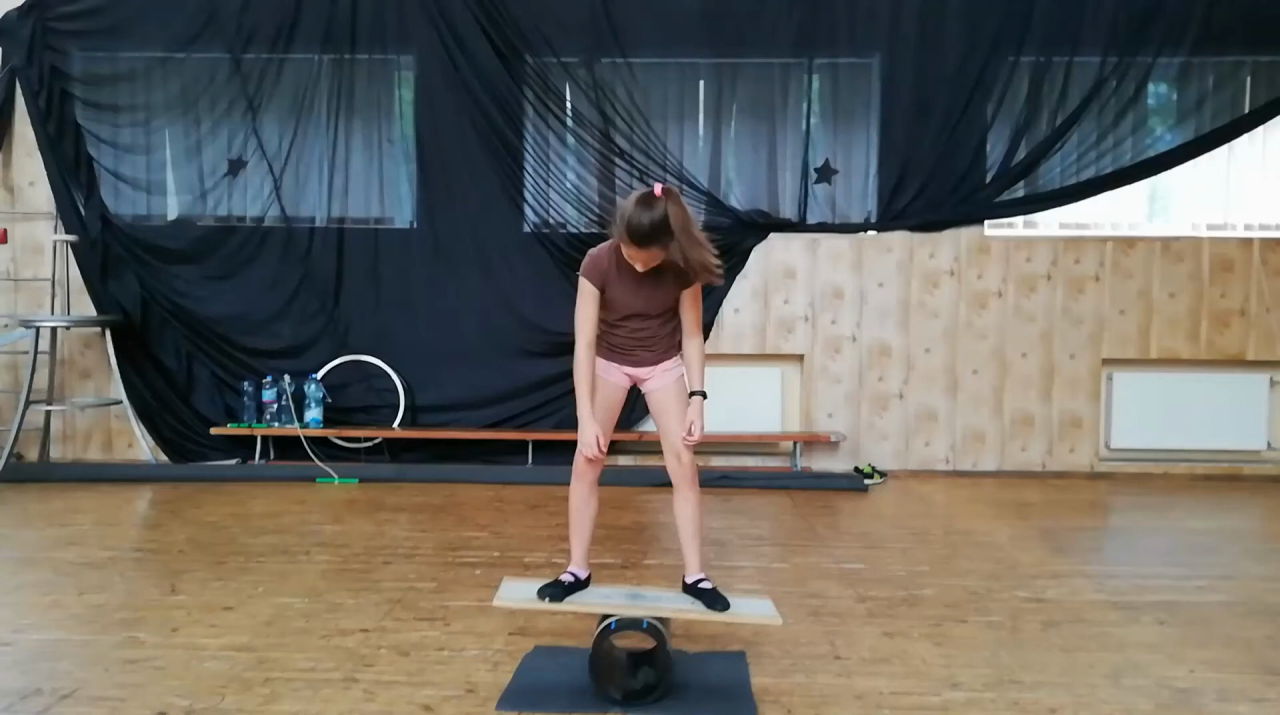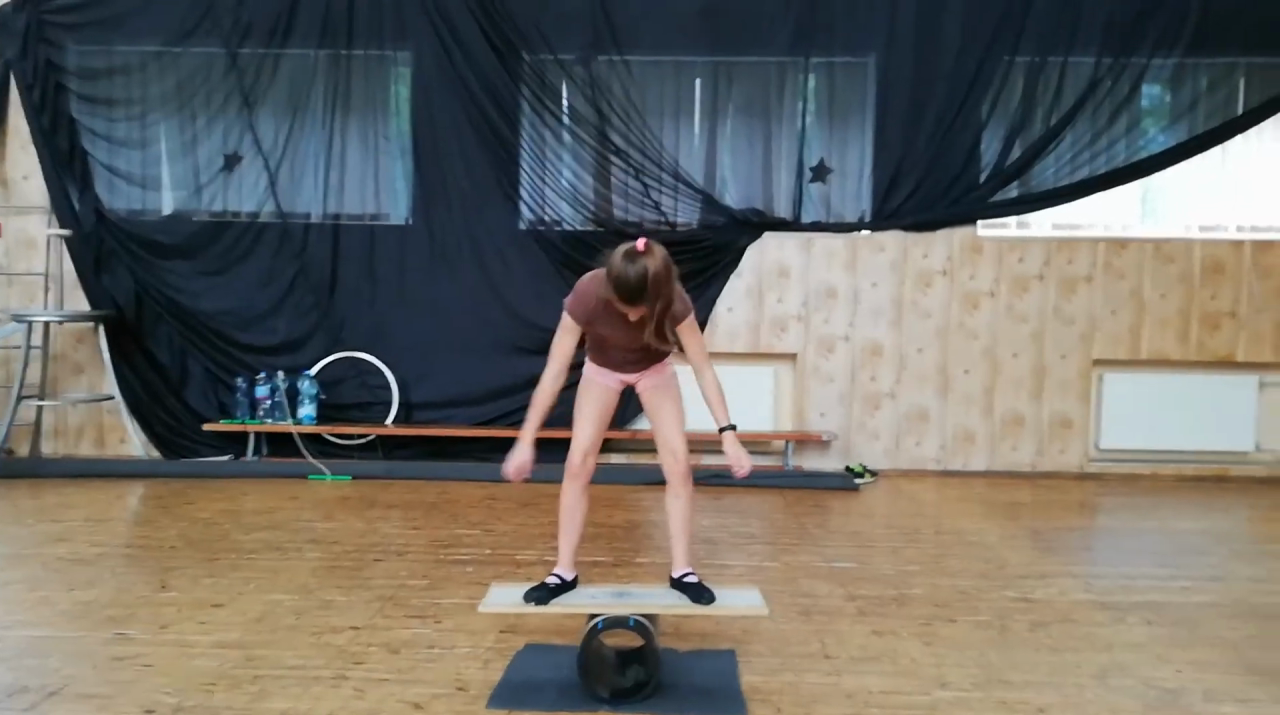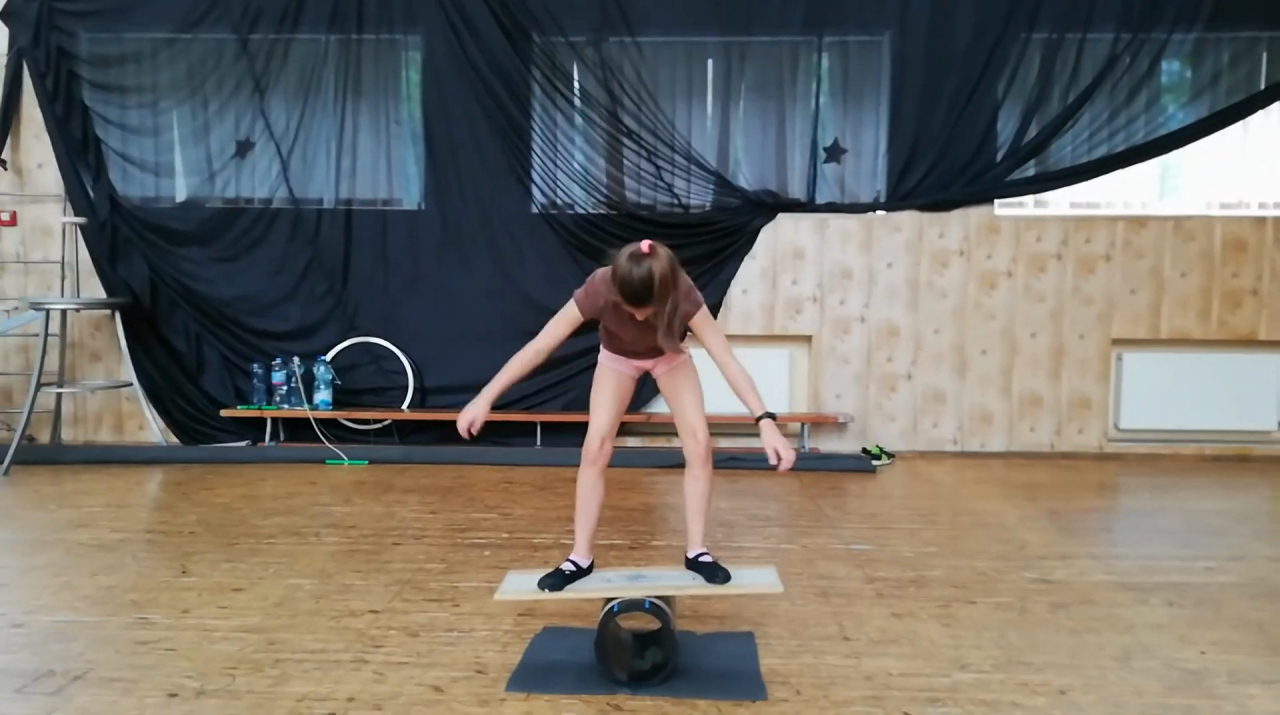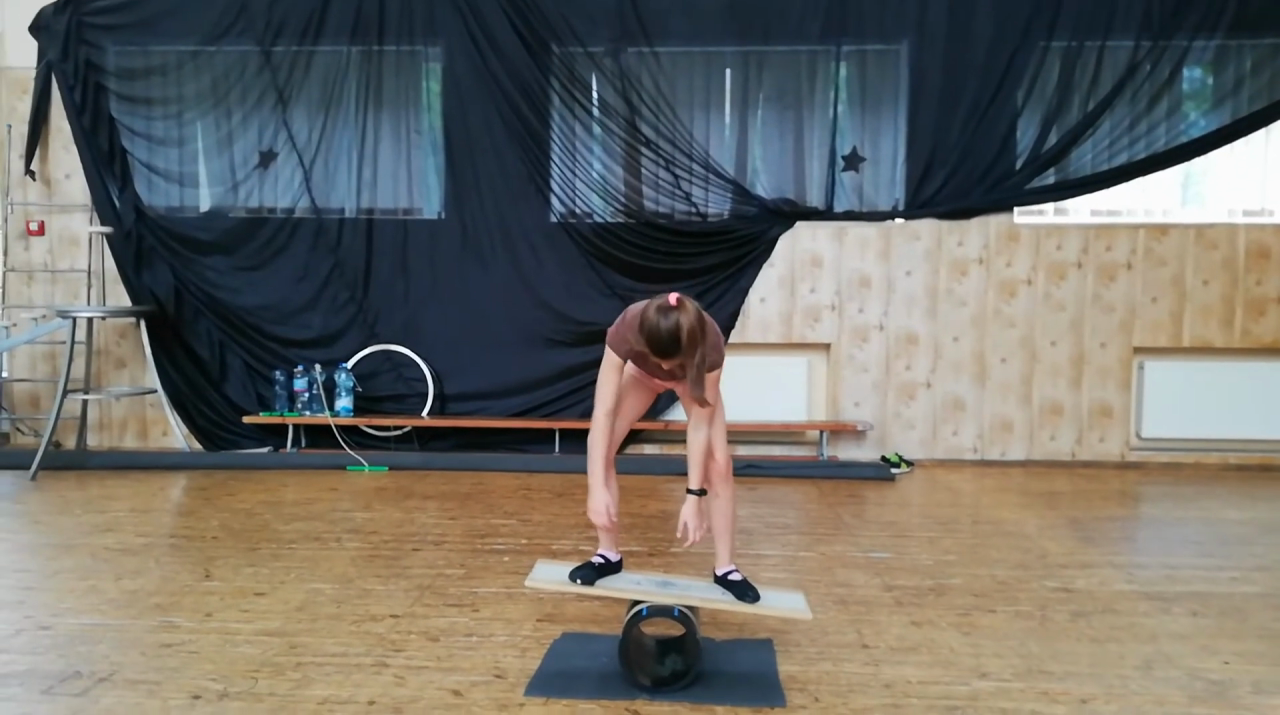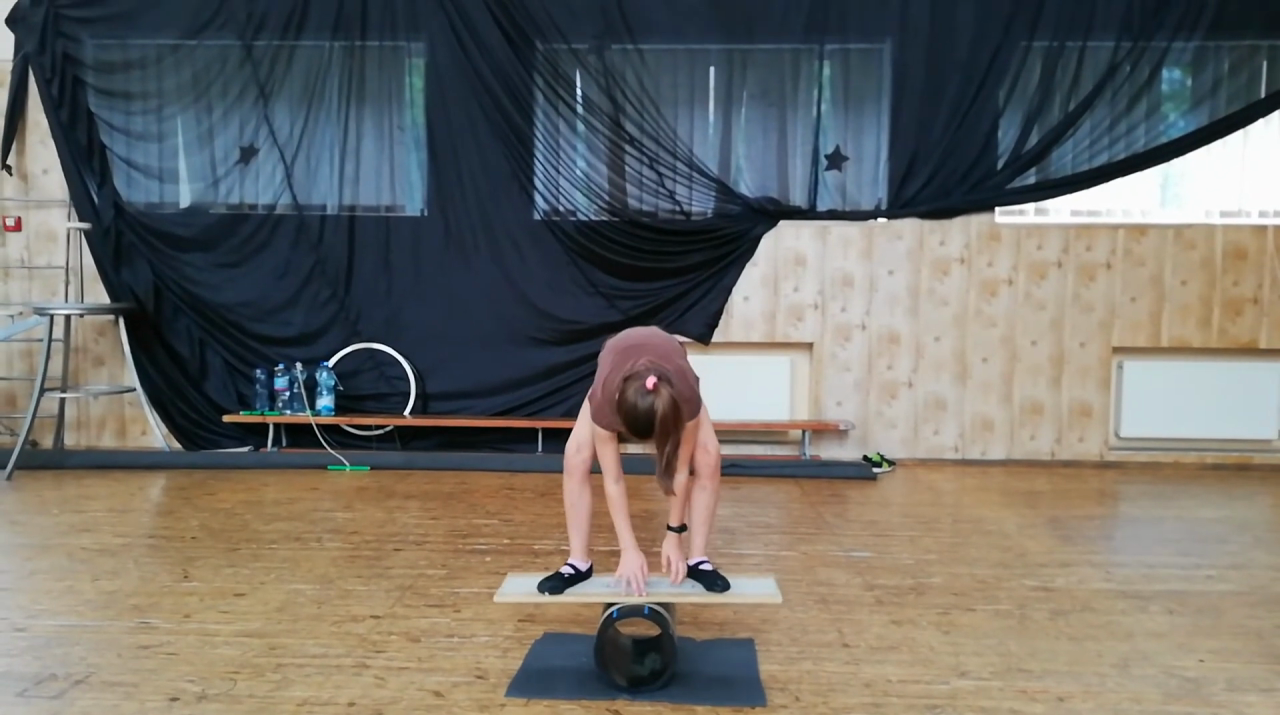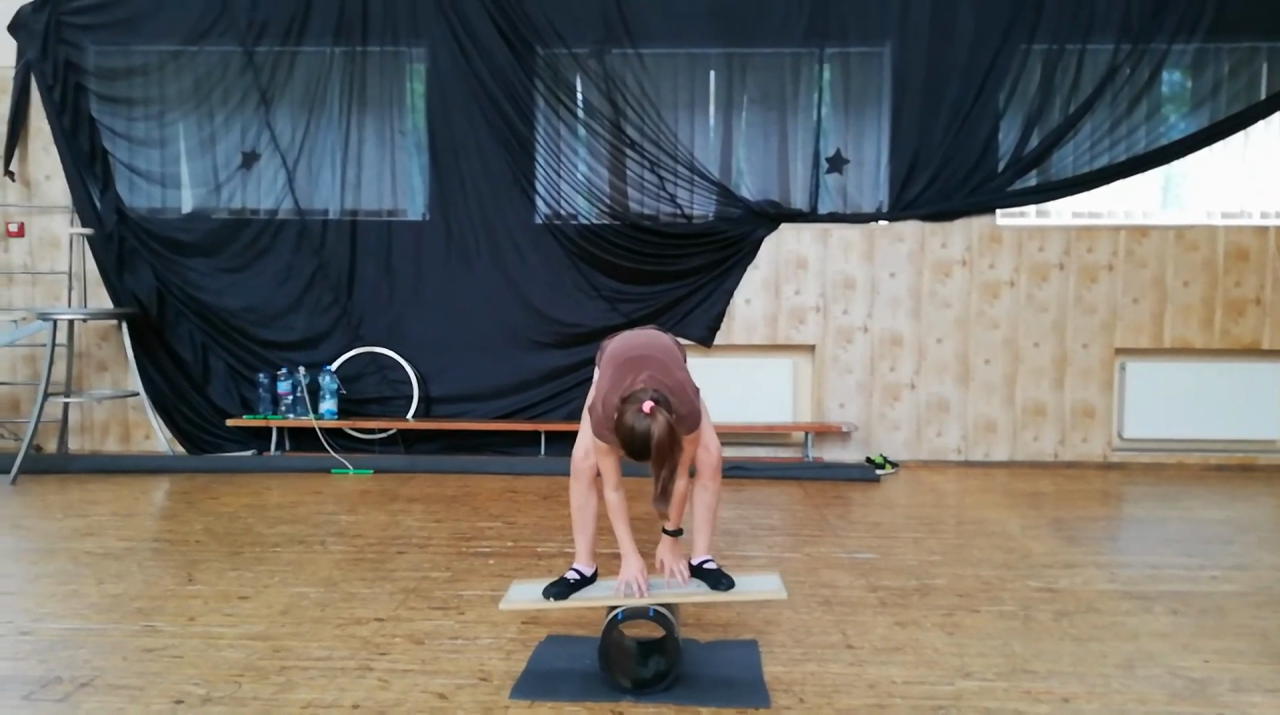
dt=0.7s
person 1, frame 1
left shoulder: (683, 266)
right shoulder: (598, 263)
left elbow: (692, 335)
right elbow: (584, 343)
left wrist: (697, 397)
right wrist: (586, 417)
left hip: (664, 367)
right hip: (609, 364)
left knee: (683, 463)
right knee: (586, 461)
left ankle: (694, 576)
right ankle: (577, 570)
person 1, frame 2
left shoulder: (672, 299)
right shoulder: (588, 294)
left elbow: (702, 366)
right elbow: (555, 371)
left wrist: (727, 433)
right wrist: (526, 441)
left hip: (654, 369)
right hip: (603, 369)
left knee: (678, 462)
right knee: (578, 462)
left ankle: (682, 571)
right ankle: (564, 572)
person 1, frame 3
left shoulder: (681, 292)
right shoulder: (599, 289)
left elbow: (726, 358)
right elbow: (540, 345)
left wrist: (765, 421)
right wrist: (486, 397)
left hip: (669, 355)
right hip: (617, 356)
left knee: (699, 442)
right knee: (595, 447)
left ankle: (697, 552)
right ankle: (580, 558)
person 1, frame 4
left shoulder: (708, 341)
right shoulder: (626, 331)
left elbow: (699, 425)
right elbow: (603, 411)
left wrist: (694, 497)
right wrist: (598, 487)
left hip: (693, 374)
right hip: (641, 372)
left knee: (718, 460)
right knee: (600, 442)
left ankle: (725, 569)
right ankle: (608, 554)
person 1, frame 5
left shoulder: (686, 395)
right shoulder: (604, 398)
left elbow: (679, 470)
right elbow: (613, 480)
left wrist: (674, 535)
right wrist: (629, 549)
left hip: (669, 373)
right hip: (618, 369)
left knee: (708, 455)
right knee: (576, 455)
left ankle: (697, 559)
right ankle: (578, 562)
person 1, frame 6
left shoulder: (685, 408)
right shoulder: (605, 411)
left elbow: (679, 476)
right elbow: (612, 488)
left wrist: (670, 539)
right wrist: (629, 555)
left knee: (709, 457)
right knee: (583, 461)
left ankle: (701, 559)
right ankle: (583, 567)
